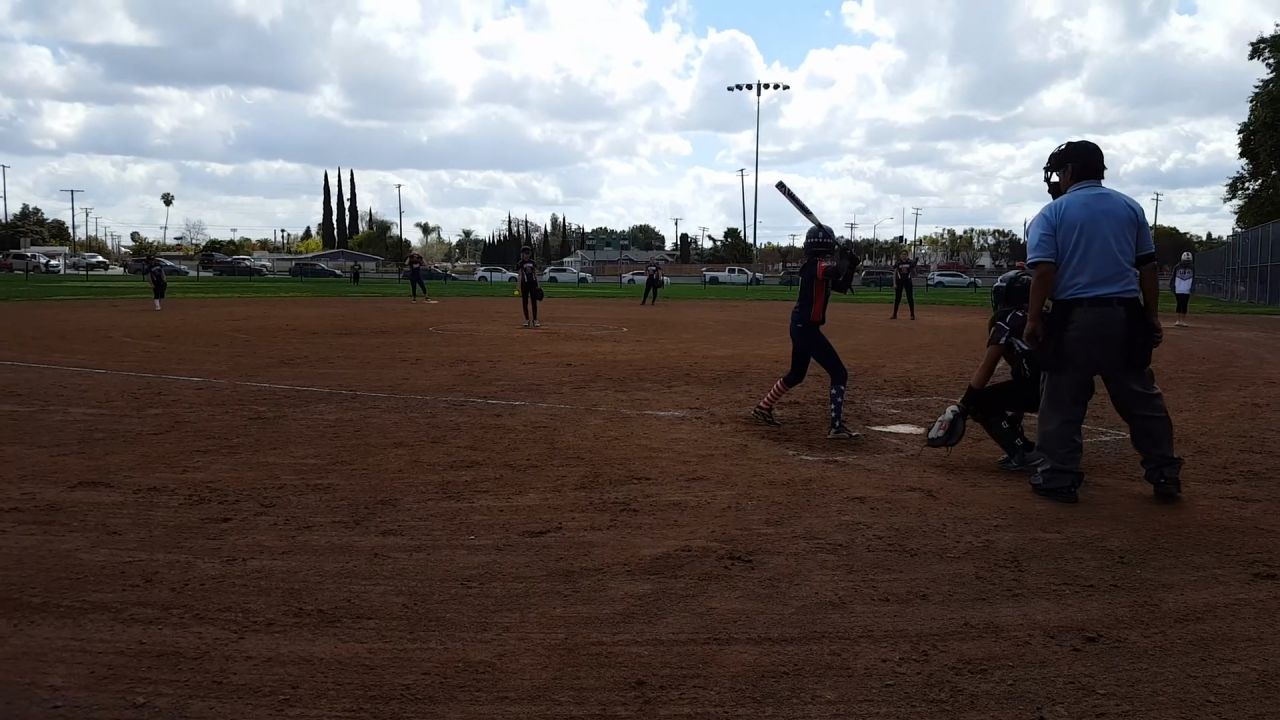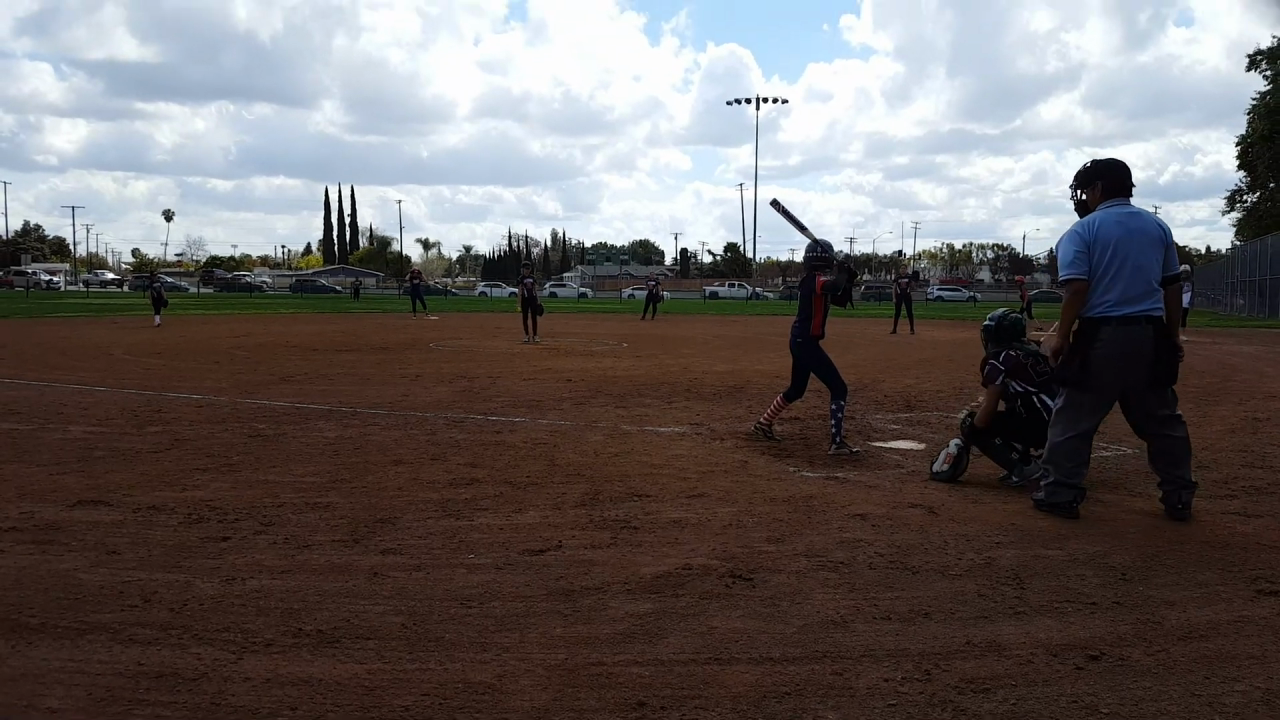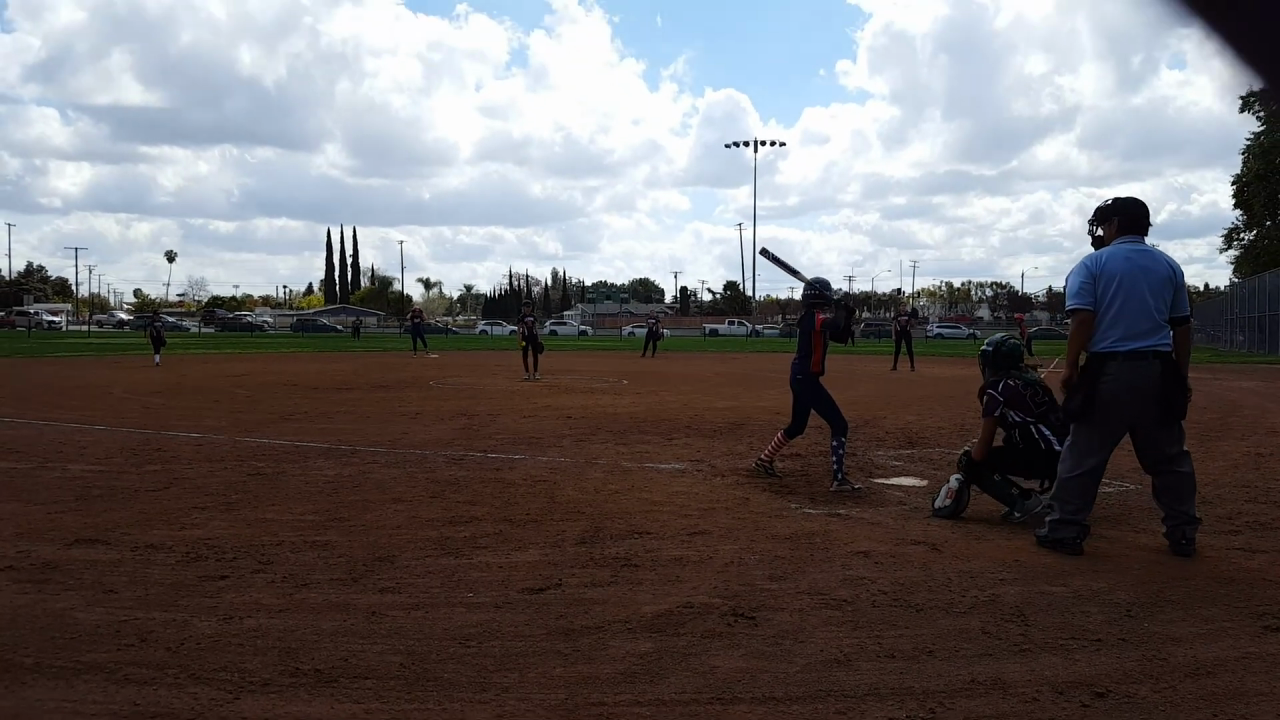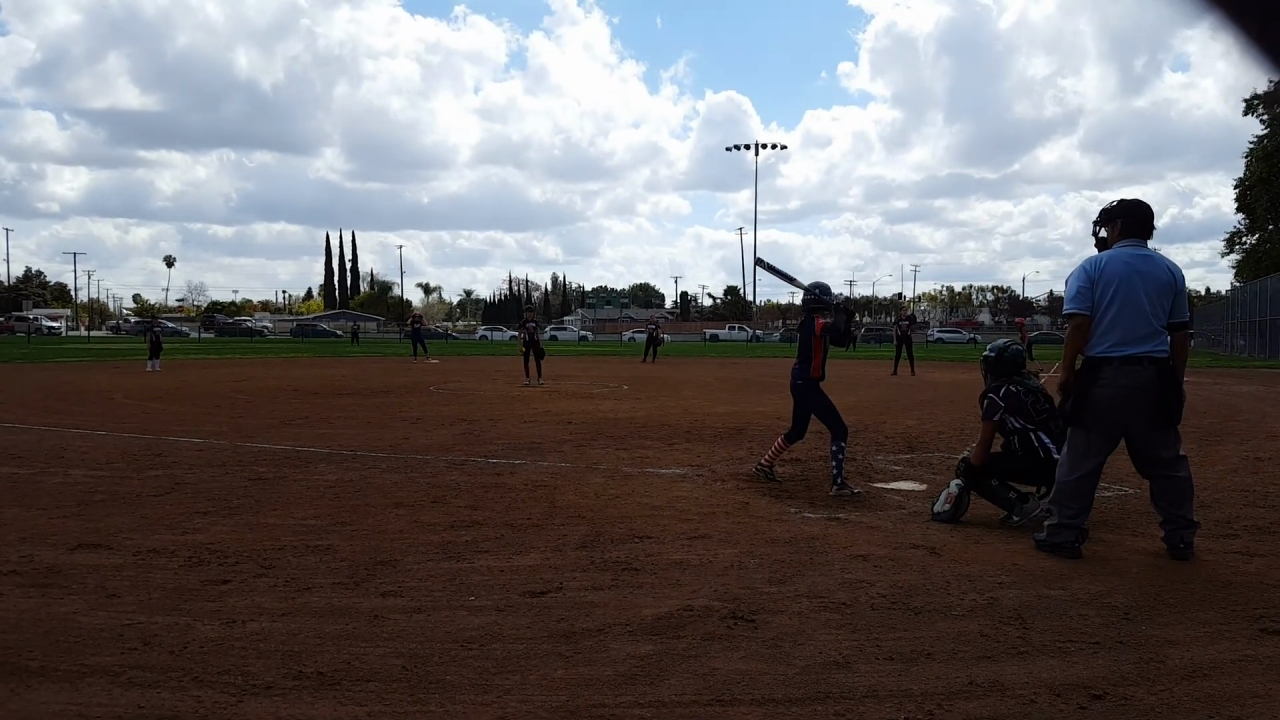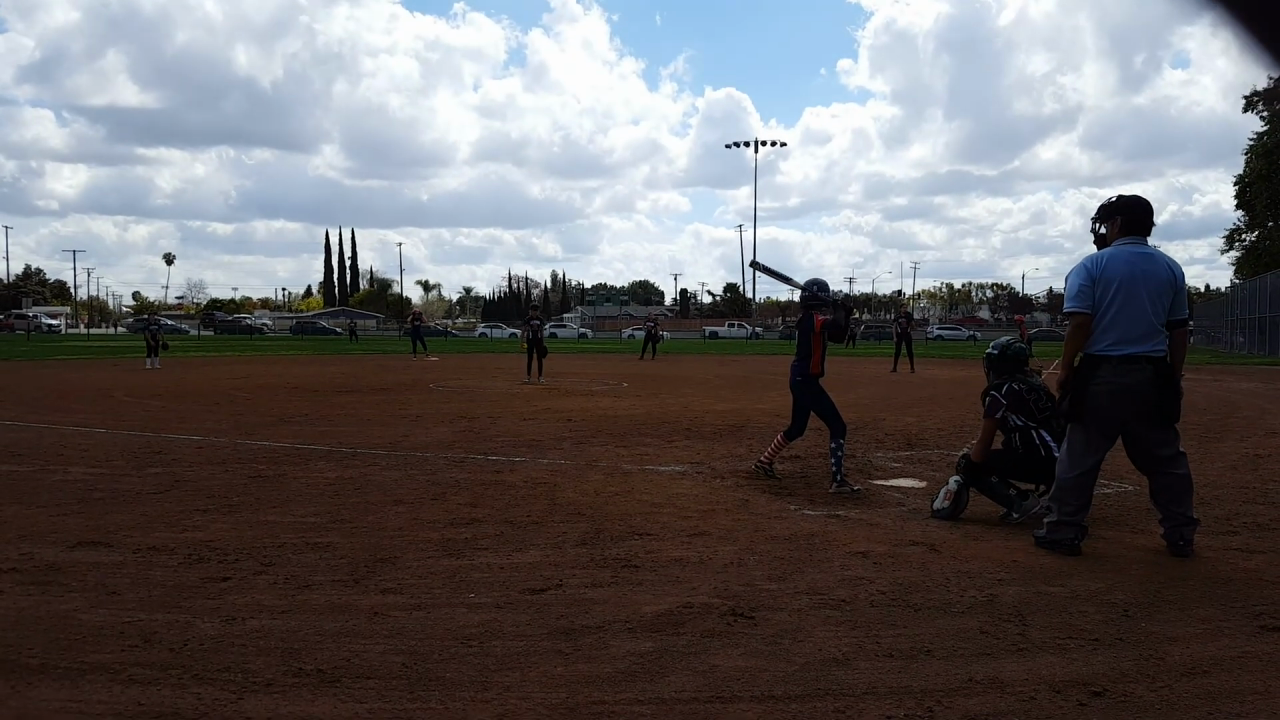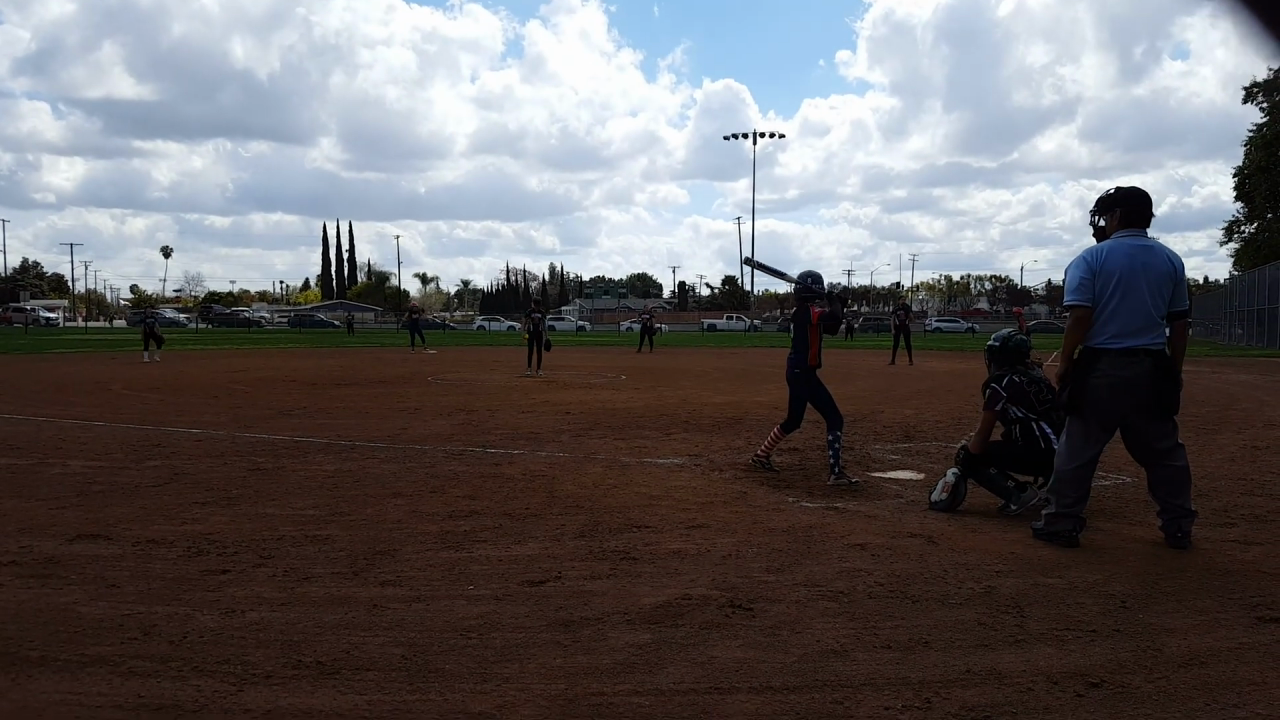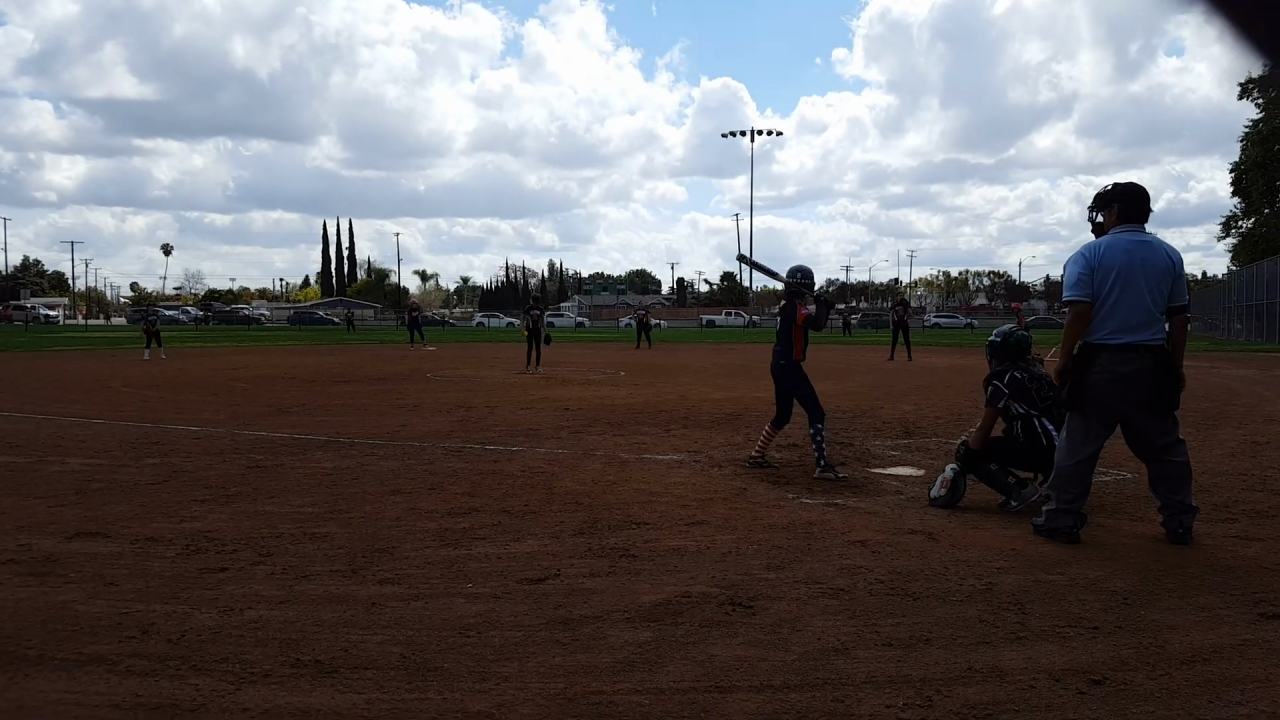
dt=0.3s
person 1, frame 1
left shoulder: (1053, 213)
right shoulder: (1131, 207)
left elbow: (1044, 272)
right elbow: (1147, 267)
left wrist: (1033, 319)
right wrist: (1151, 317)
left hip: (1075, 318)
right hip: (1125, 316)
left knee: (1061, 404)
right knee: (1141, 400)
left ankle: (1058, 479)
right ankle: (1165, 474)
person 1, frame 2
left shoulder: (1083, 229)
right shoulder: (1158, 226)
left elbow: (1077, 288)
right elbow: (1172, 287)
left wrist: (1061, 335)
right wrist: (1173, 336)
left hip: (1101, 337)
right hip: (1149, 336)
left knee: (1074, 418)
right knee: (1162, 420)
left ankle: (1061, 493)
right ankle: (1179, 496)
person 1, frame 3
left shoulder: (1093, 264)
right shoulder: (1170, 266)
left elbow: (1083, 320)
right elbow: (1182, 327)
left wrist: (1070, 367)
right wrist: (1182, 376)
left hip: (1108, 372)
right hip: (1159, 372)
left knee: (1083, 454)
right knee: (1169, 456)
left ankle: (1065, 529)
right ankle: (1183, 532)
person 1, frame 4
left shoulder: (1092, 267)
right shoulder: (1171, 271)
left elbow: (1080, 324)
right elbow: (1180, 333)
left wrist: (1067, 370)
right wrist: (1176, 381)
left hip: (1103, 376)
right hip: (1154, 377)
left knee: (1081, 459)
right knee: (1166, 460)
left ankle: (1064, 534)
right ankle: (1181, 537)
person 1, frame 5
left shoulder: (1093, 265)
right shoulder: (1171, 268)
left elbow: (1080, 323)
right elbow: (1178, 331)
left wrist: (1065, 369)
right wrist: (1173, 378)
left hip: (1101, 375)
right hip: (1152, 376)
left knee: (1079, 456)
right knee: (1165, 458)
left ankle: (1064, 531)
right ankle: (1181, 534)
person 1, frame 6
left shoulder: (1092, 257)
right shoulder: (1171, 260)
left elbow: (1080, 316)
right elbow: (1179, 322)
left wrist: (1066, 363)
right wrist: (1175, 370)
left hip: (1101, 368)
right hip: (1151, 369)
left knee: (1078, 448)
right knee: (1164, 450)
left ankle: (1062, 523)
right ankle: (1179, 527)
person 1, frame 7
left shoulder: (1091, 253)
right shoulder: (1170, 255)
left elbow: (1079, 312)
right elbow: (1178, 317)
left wrist: (1065, 358)
right wrist: (1176, 365)
left hip: (1100, 363)
right hip: (1151, 364)
left knee: (1078, 443)
right knee: (1164, 445)
left ankle: (1062, 519)
right ankle: (1180, 522)
person 2, frame 1
left shoulder: (815, 266)
right shoulder: (816, 265)
left elbow: (842, 287)
right elbow: (836, 273)
left wrist: (850, 267)
right wrist: (844, 259)
left hip: (801, 326)
right hip: (807, 328)
left knee: (796, 375)
right knee: (838, 373)
left ankle: (763, 408)
right ankle: (836, 426)
person 2, frame 2
left shoulder: (816, 281)
right shoulder: (815, 279)
left elbow: (842, 300)
right elbow: (835, 287)
left wrist: (848, 280)
right wrist: (842, 273)
left hip: (801, 341)
right hip: (806, 342)
left knee: (796, 390)
right knee: (838, 388)
left ankle: (763, 424)
right ankle: (837, 442)
person 2, frame 3
left shoulder: (813, 318)
right shoulder: (814, 316)
left elbow: (842, 337)
right elbow: (835, 325)
left wrist: (847, 317)
right wrist: (840, 311)
left hip: (801, 377)
right hip: (806, 379)
left knee: (796, 426)
right knee: (839, 425)
left ankle: (764, 460)
right ankle: (839, 479)
person 2, frame 4
left shoulder: (815, 322)
right shoulder: (813, 322)
left elbow: (842, 341)
right elbow: (836, 329)
left wrist: (847, 321)
right wrist: (840, 315)
left hip: (802, 382)
right hip: (807, 384)
left knee: (797, 431)
right knee: (839, 430)
left ankle: (764, 465)
right ankle: (838, 483)
person 2, frame 5
left shoulder: (811, 319)
right shoulder: (812, 318)
left elbow: (839, 337)
right elbow: (836, 325)
left wrist: (845, 316)
right wrist: (839, 310)
left hip: (801, 379)
right hip: (806, 380)
left knee: (796, 428)
right knee: (837, 427)
left ankle: (764, 462)
right ankle: (838, 481)
person 2, frame 6
left shoulder: (804, 311)
right shoulder: (807, 310)
left elbow: (832, 329)
right elbow: (834, 316)
left wrist: (839, 307)
right wrist: (834, 302)
left hip: (797, 371)
right hip: (803, 373)
left knee: (793, 421)
right knee: (834, 419)
left ankle: (762, 455)
right ankle: (836, 473)
person 2, frame 7
left shoulder: (788, 305)
right shoulder: (795, 307)
left elbow: (815, 324)
right elbow: (817, 325)
left wrist: (825, 308)
right wrist: (821, 305)
left hip: (780, 365)
right hip: (789, 366)
left knee: (782, 415)
right knee: (815, 413)
left ankle: (757, 455)
right ankle: (822, 465)
person 3, frame 1
left shoulder: (1006, 320)
left elbow: (985, 370)
left wrist: (962, 407)
right wrist: (1017, 410)
left knee: (977, 401)
left ankle: (1023, 451)
person 3, frame 2
left shoulder: (999, 358)
right shoulder: (1032, 352)
left elbow: (988, 409)
left wrist: (963, 443)
right wrist: (1024, 448)
left hip: (1042, 427)
left knee: (972, 422)
left ankle: (1022, 467)
person 3, frame 3
left shoulder: (996, 387)
right shoulder: (1031, 378)
left elbow: (985, 441)
left wrist: (963, 478)
left hip: (1042, 457)
right hip: (1063, 455)
left knee: (969, 461)
left ankle: (1023, 501)
person 3, frame 4
left shoulder: (998, 393)
right shoulder: (1031, 384)
left elbow: (983, 446)
left wrist: (963, 482)
left hip: (1040, 465)
left knee: (968, 467)
left ankle: (1021, 505)
person 3, frame 5
left shoulder: (1000, 390)
right shoulder: (1034, 382)
left elbow: (984, 444)
left wrist: (962, 478)
left hip: (1041, 462)
left knee: (969, 463)
left ankle: (1021, 502)
person 3, frame 6
left shoulder: (1000, 382)
right shoulder: (1034, 374)
left elbow: (982, 435)
left wrist: (961, 470)
left hip: (1040, 455)
left knee: (968, 455)
left ankle: (1019, 494)
person 3, frame 7
left shoulder: (1002, 378)
right shoulder: (1036, 371)
left elbow: (984, 431)
left wrist: (961, 465)
left hip: (1041, 451)
left knee: (968, 451)
left ankle: (1020, 490)
